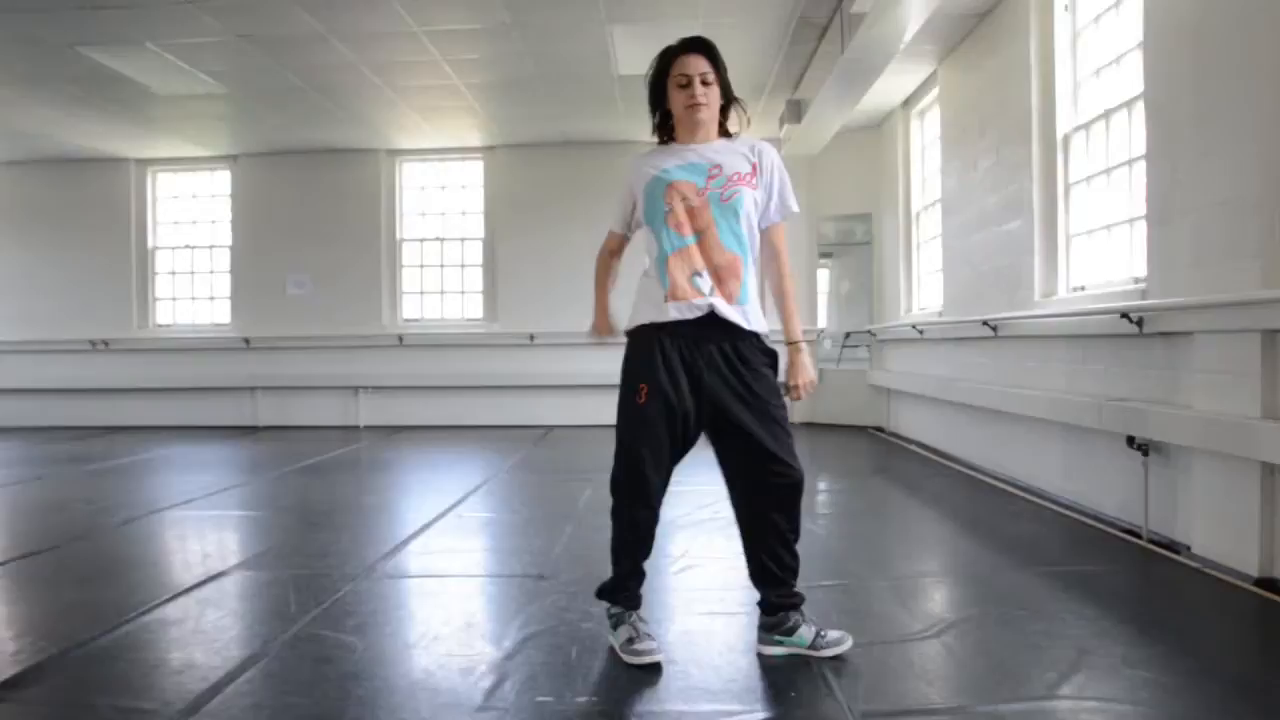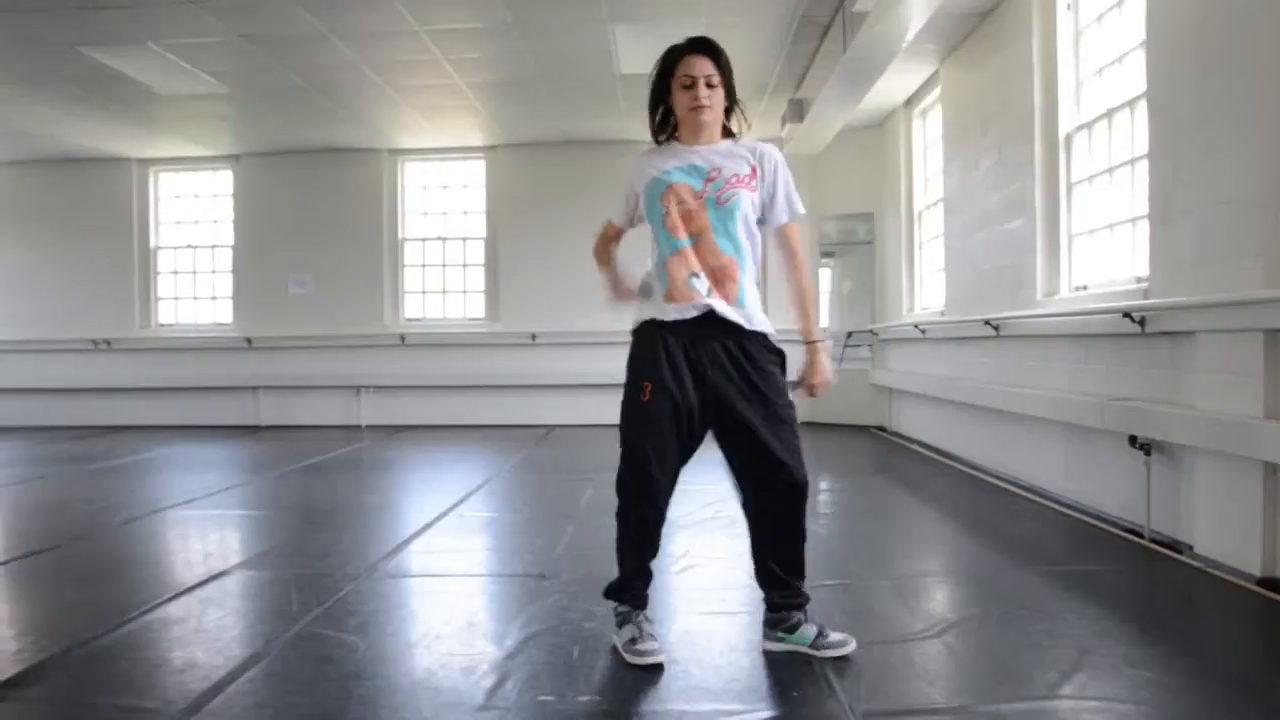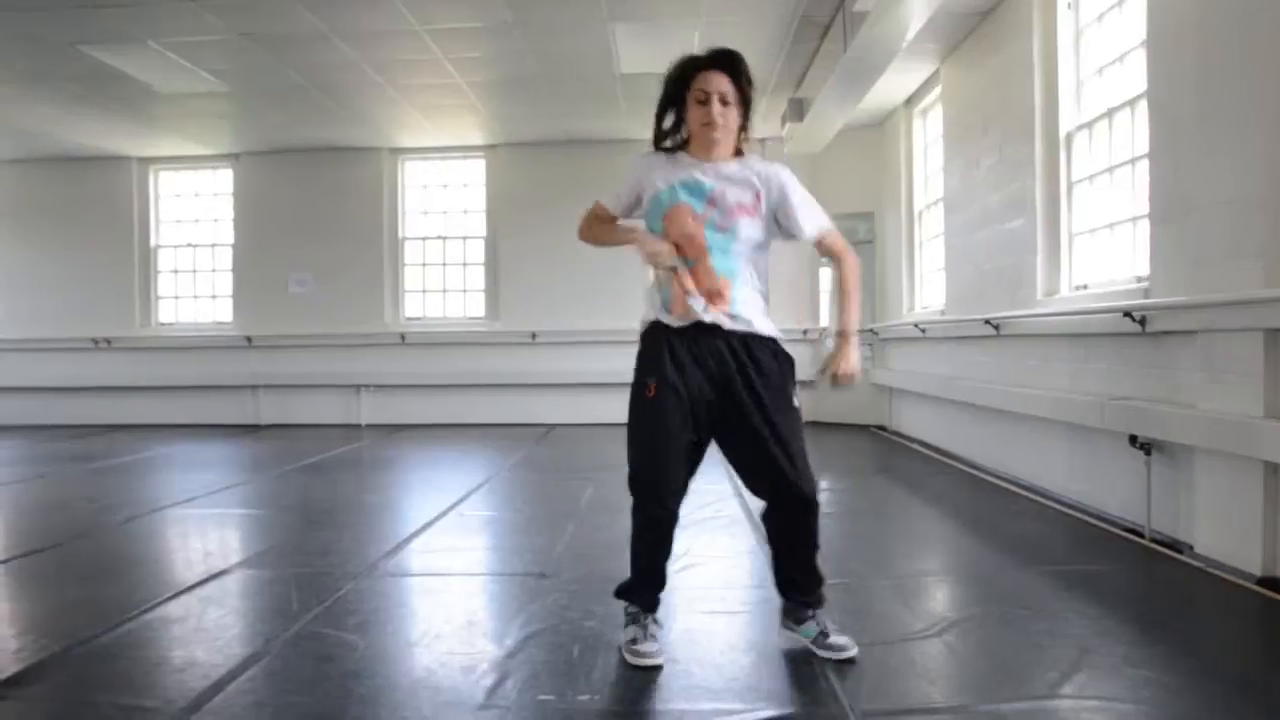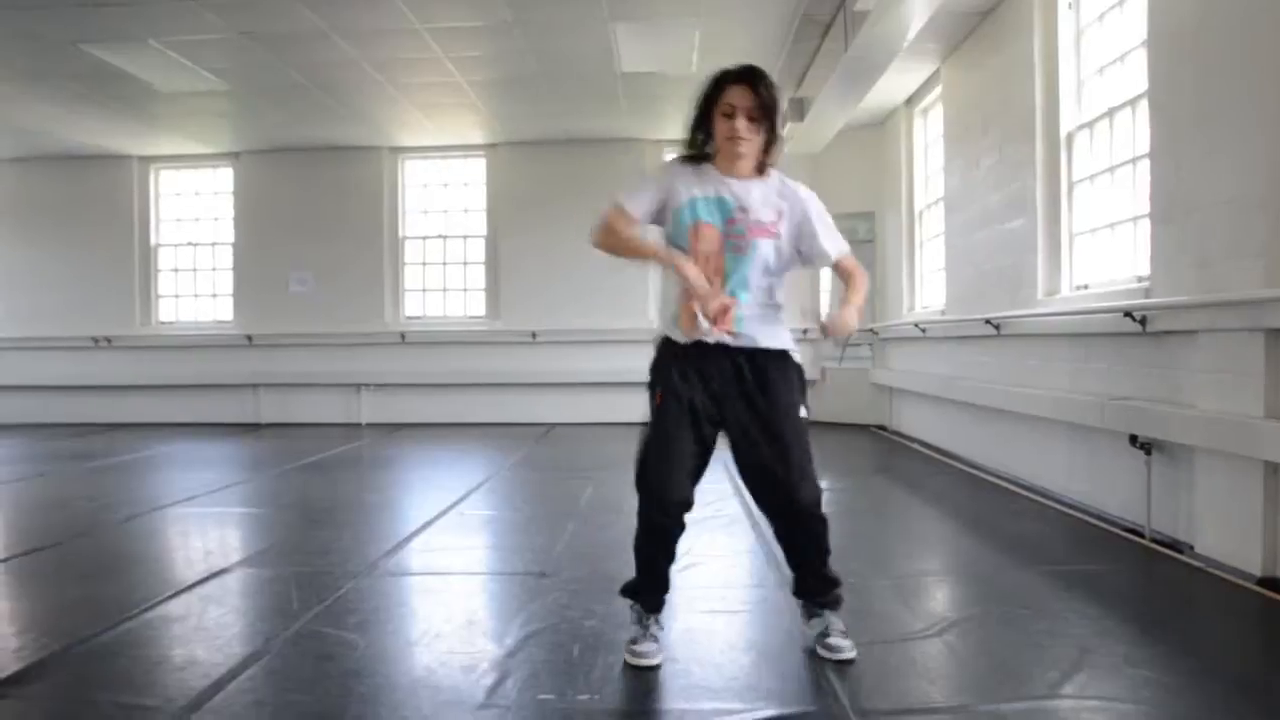
dt=0.1s
person 1, frame 1
left shoulder: (758, 158)
right shoulder: (648, 167)
left elbow: (776, 256)
right elbow: (612, 246)
left wrist: (799, 345)
right wrist: (601, 306)
left hip: (738, 339)
right hip: (661, 341)
left knee: (777, 475)
right knee: (638, 482)
left ankle: (781, 618)
right ankle: (625, 612)
person 1, frame 2
left shoulder: (761, 159)
right shoulder: (649, 166)
left elbow: (792, 253)
right elbow: (609, 237)
left wrist: (815, 343)
right wrist: (613, 275)
left hip: (743, 338)
right hip: (665, 339)
left knee: (782, 475)
right knee: (644, 481)
left ankle: (785, 615)
right ankle: (631, 611)
person 1, frame 3
left shoulder: (771, 179)
right shoulder: (655, 169)
left elbow: (840, 252)
right elbow: (590, 226)
left wrist: (848, 338)
right wrist: (639, 237)
left hip: (752, 348)
right hip: (672, 346)
left knee: (792, 484)
right knee: (656, 487)
left ankle: (804, 611)
right ankle: (641, 614)
person 1, frame 4
left shoulder: (791, 198)
right shoulder: (677, 179)
left elbow: (853, 271)
right elbow: (606, 234)
left wrist: (849, 309)
right wrist: (673, 257)
left hip: (762, 361)
right hip: (685, 359)
left knee: (795, 496)
right knee: (662, 491)
left ankle: (822, 609)
right ankle: (647, 614)
